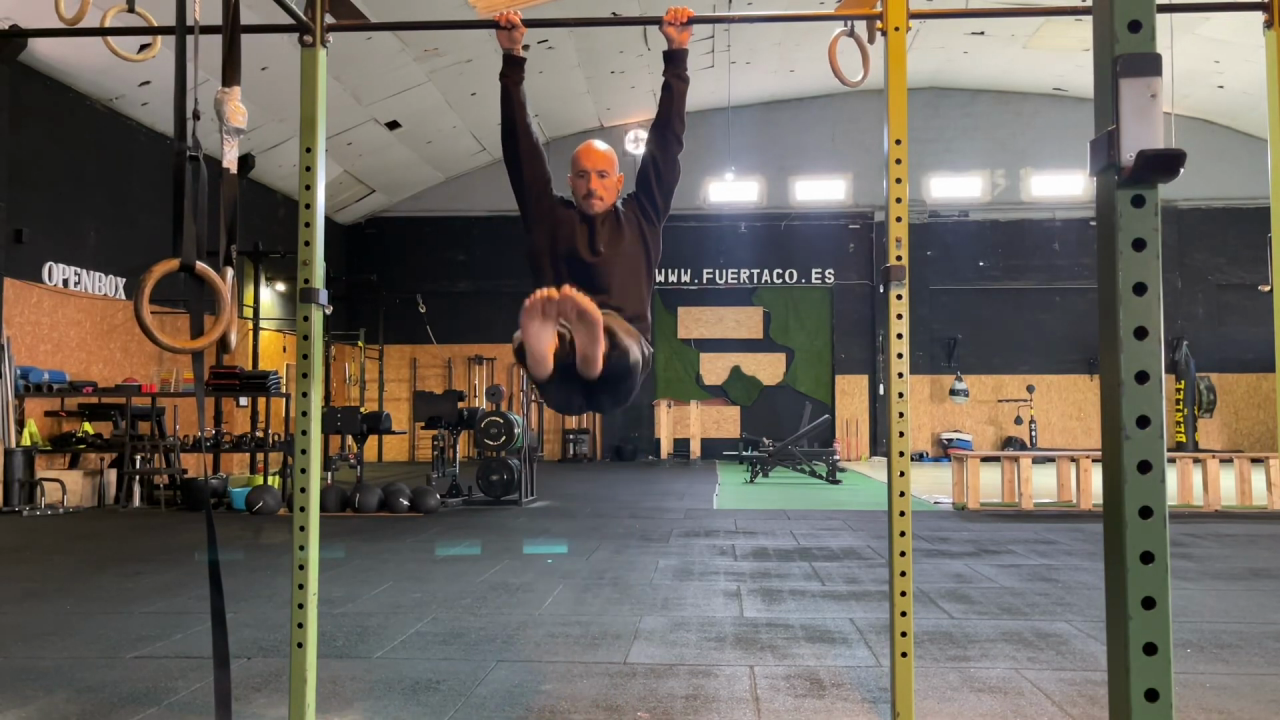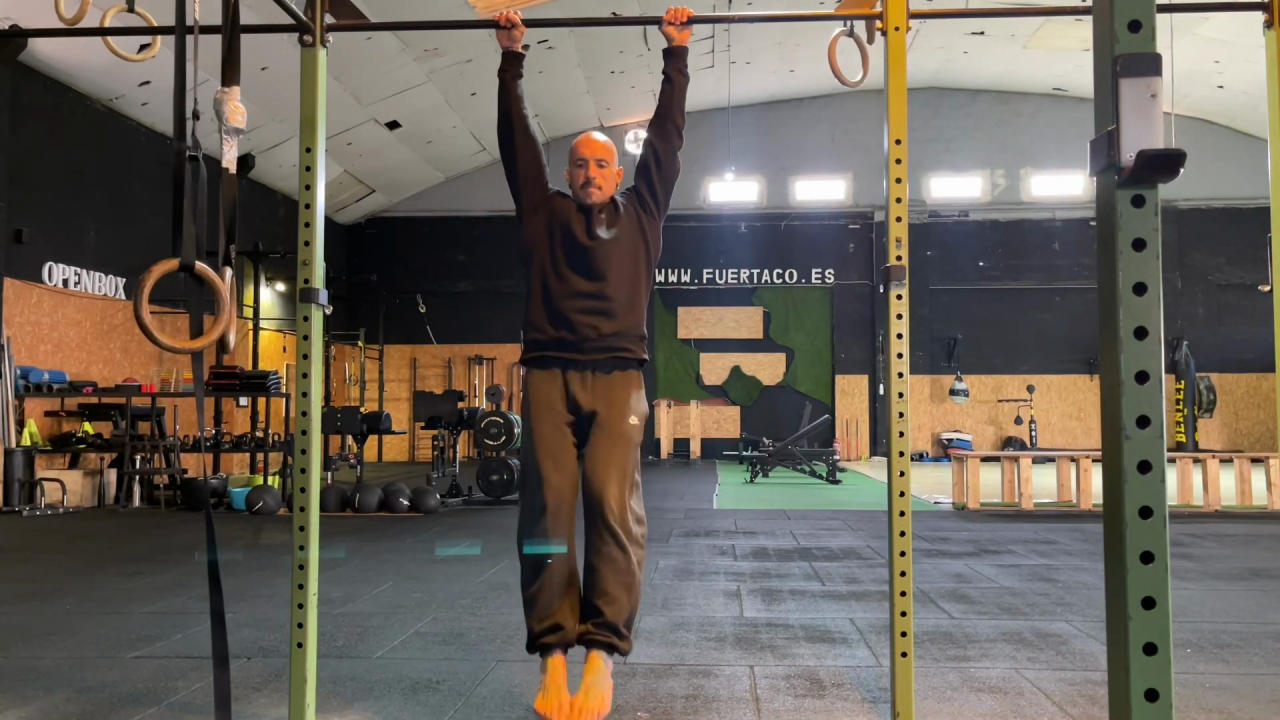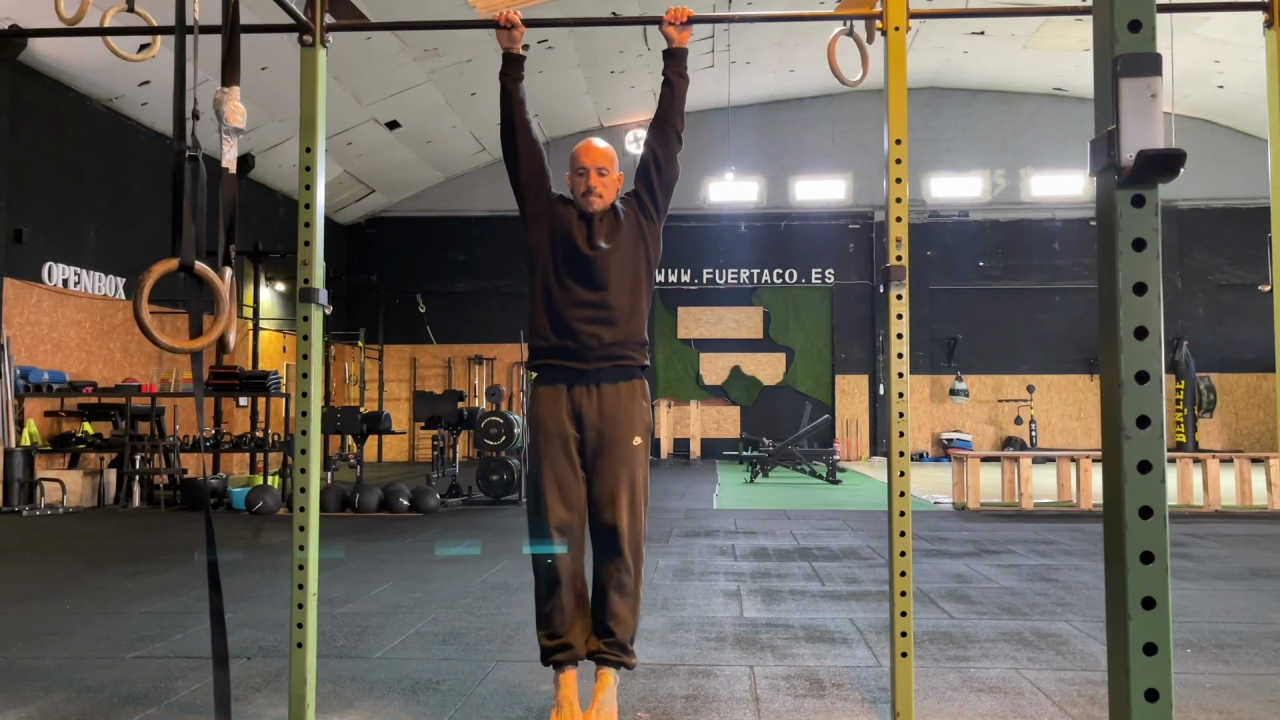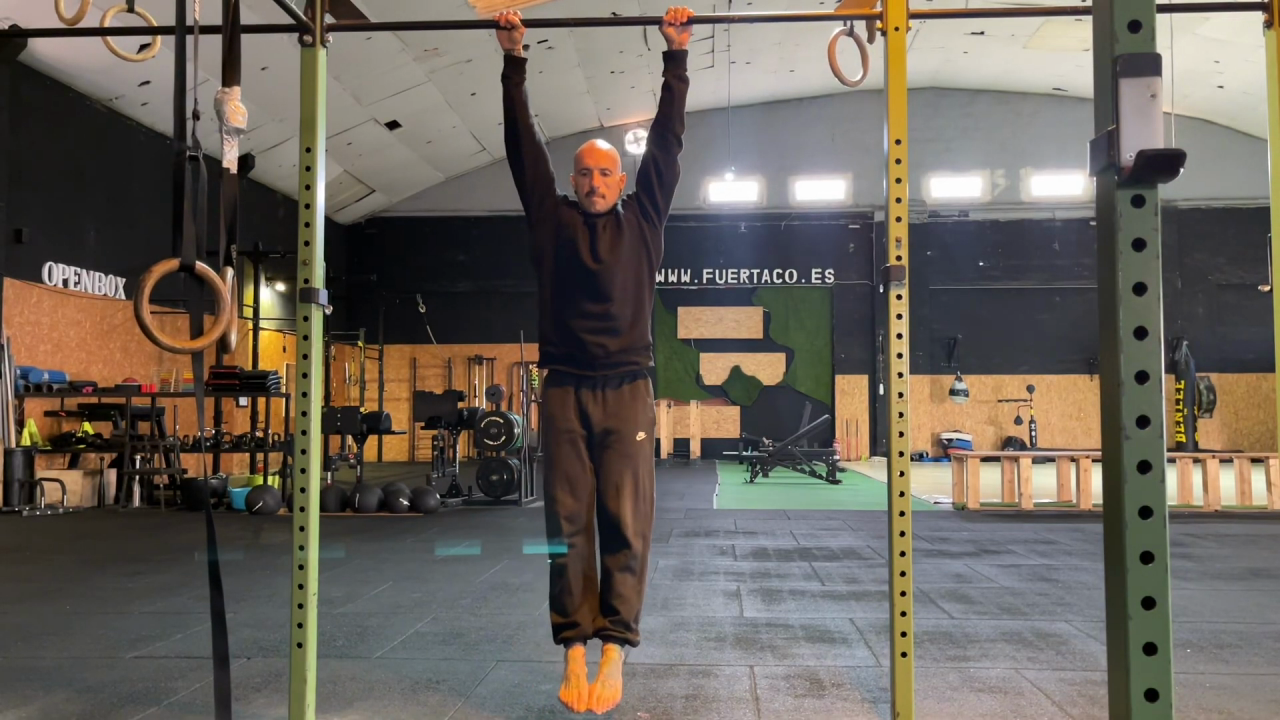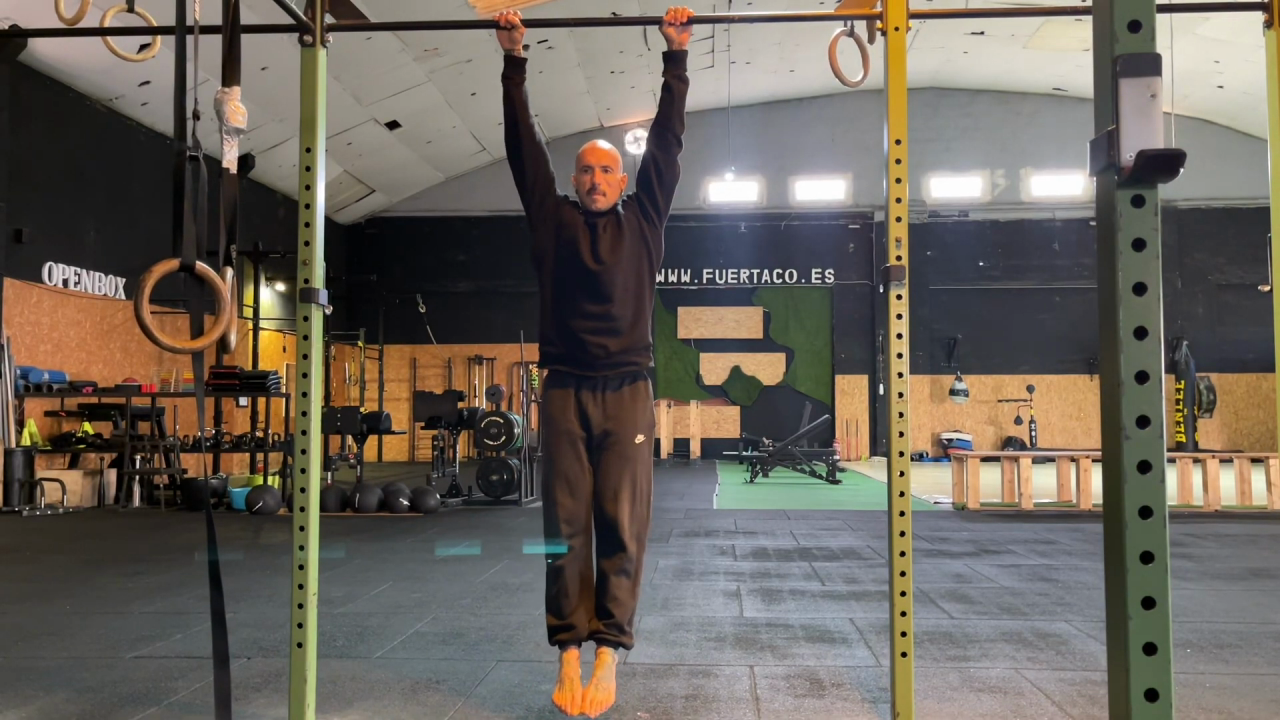
dt=0.4s
person 1, frame 1
left shoulder: (641, 214)
right shoulder: (549, 213)
left elbow: (668, 136)
right elbow: (518, 138)
left wrist: (676, 55)
right wrist: (513, 58)
left hip: (620, 339)
left knee: (614, 336)
right knee: (547, 318)
left ankle: (595, 352)
right ankle: (544, 354)
person 1, frame 2
left shoulder: (640, 211)
right shoulder: (545, 212)
left elbow: (667, 138)
right elbow: (516, 141)
right wrist: (511, 60)
left hip: (617, 377)
right hip: (549, 375)
left knee: (614, 505)
right knee: (547, 512)
left ankle: (601, 656)
right ankle: (553, 659)
person 1, frame 3
left shoulder: (640, 216)
right shoulder: (546, 216)
left elbow: (665, 139)
right elbow: (518, 141)
right wrist: (511, 58)
left hip: (621, 389)
right hip: (556, 389)
left knee: (619, 534)
right knee: (557, 534)
person 1, frame 4
left shoulder: (642, 218)
right shoulder: (551, 218)
left elbow: (666, 140)
right elbow: (523, 144)
right wrist: (513, 61)
left hip: (627, 389)
right hip: (565, 389)
left knee: (626, 525)
right knee: (568, 526)
left ankle: (614, 650)
right ankle: (574, 651)
person 1, frame 5
left shoulder: (644, 218)
right shoulder: (552, 218)
left elbow: (667, 140)
right elbow: (523, 144)
right wrist: (513, 60)
left hip: (627, 390)
right hip: (565, 390)
left knee: (621, 526)
right knee: (566, 527)
left ankle: (608, 656)
right ankle: (568, 653)
